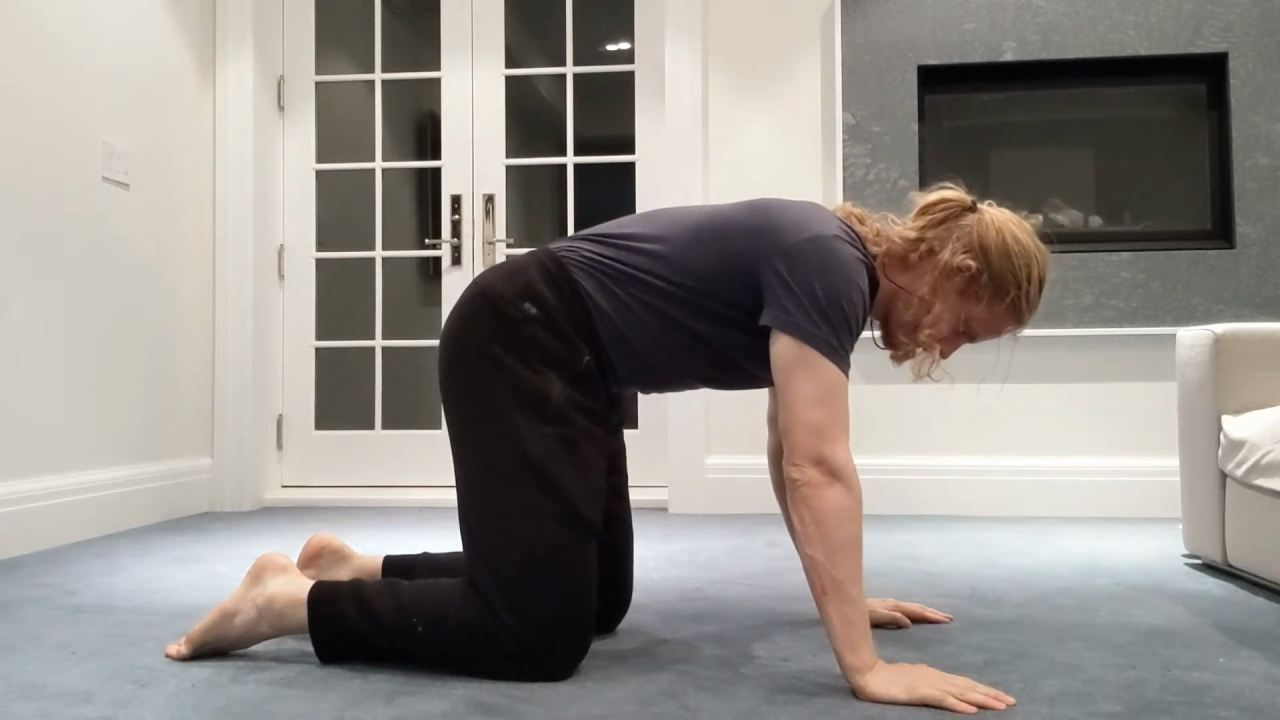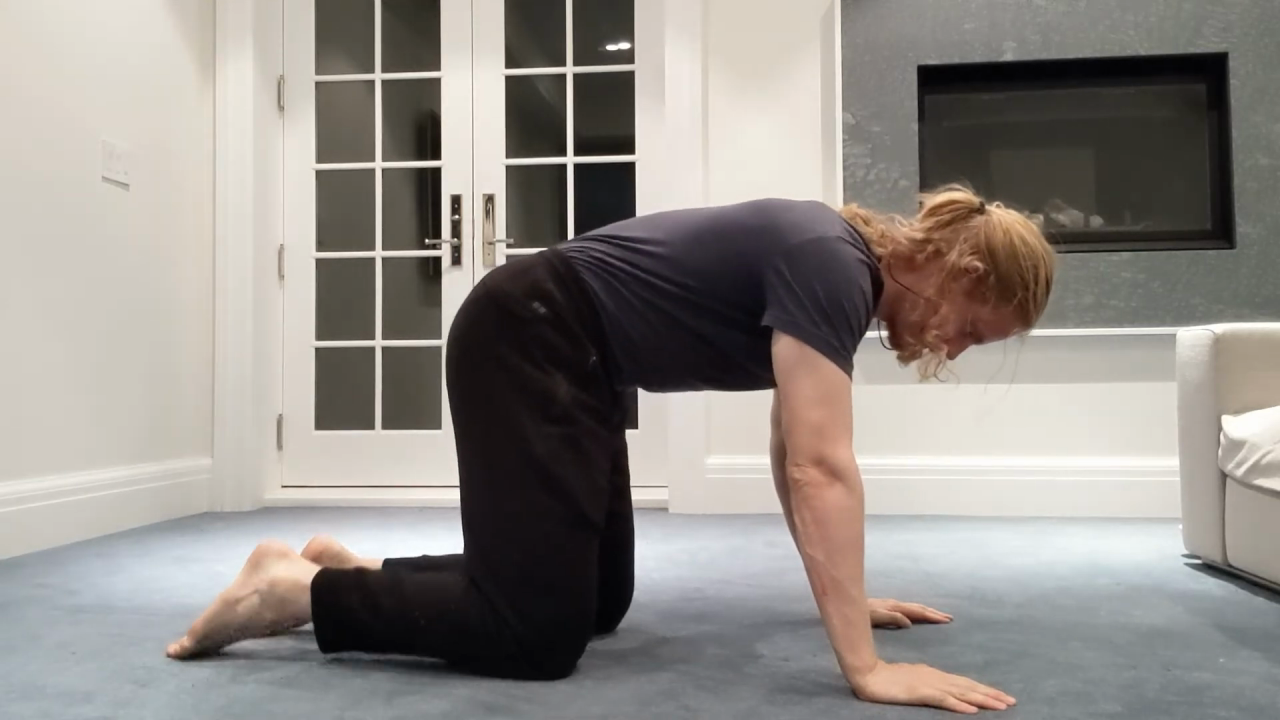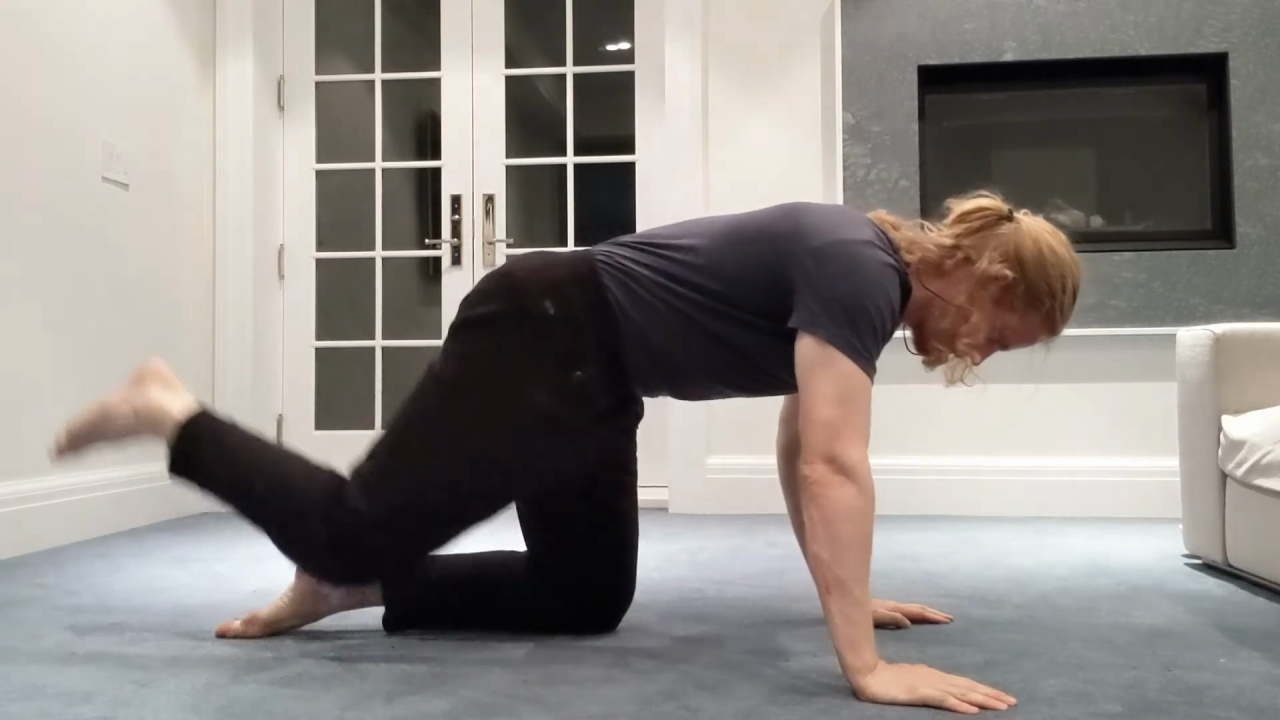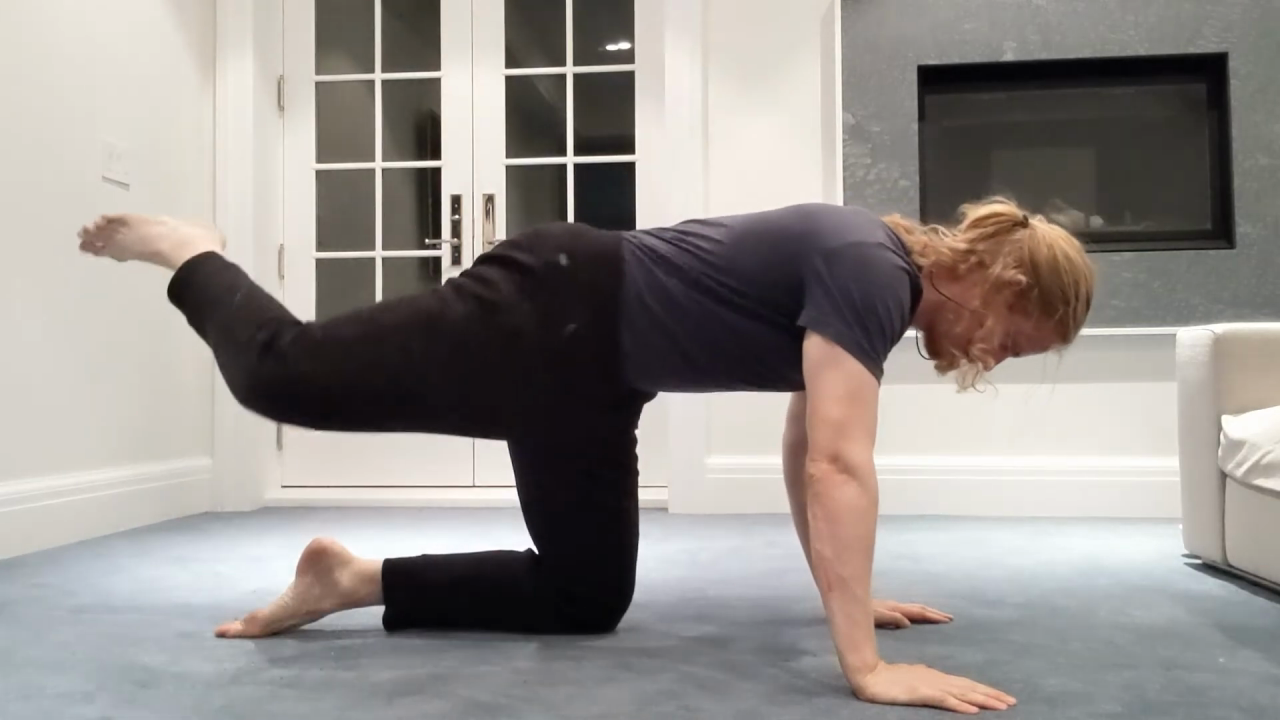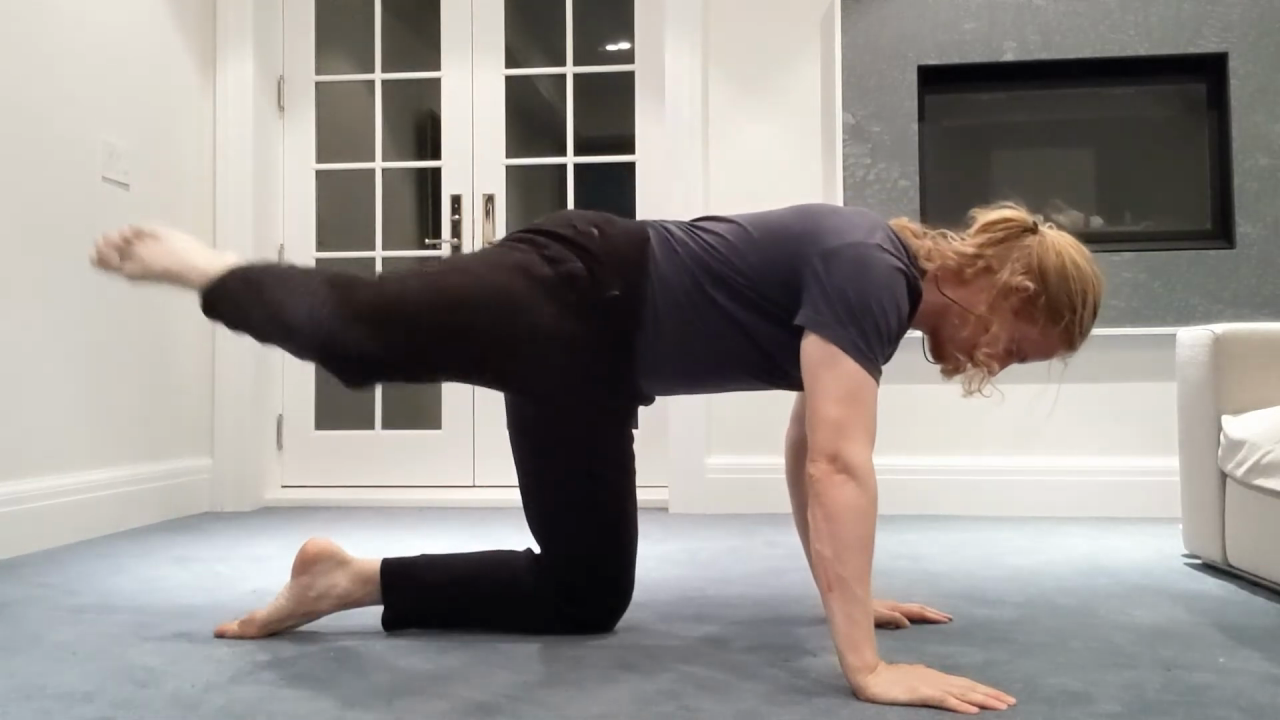
dt=0.5s
person 1, frame 1
left shoulder: (835, 271)
right shoulder: (826, 265)
left elbow: (790, 456)
right elbow: (819, 470)
left wrist: (846, 596)
left hip: (567, 361)
right hip: (519, 344)
left knee: (598, 600)
right knee: (543, 633)
left ankle: (356, 568)
right ankle: (290, 600)
person 1, frame 2
left shoulder: (843, 276)
right shoulder: (829, 266)
left elbow: (792, 454)
right elbow: (821, 469)
left wrist: (842, 594)
left hip: (574, 363)
right hip: (526, 344)
left knee: (596, 602)
right knee: (536, 633)
left ankle: (349, 569)
right ankle: (299, 585)
person 1, frame 3
left shoulder: (858, 273)
right shoulder: (857, 272)
left elbow: (799, 454)
right elbow: (832, 469)
left wrist: (846, 596)
left hip: (585, 375)
right hip: (541, 340)
left knee: (587, 600)
right knee: (362, 527)
left ankle: (342, 579)
right ankle: (169, 418)
person 1, frame 4
left shoulder: (869, 281)
right shoulder: (869, 271)
left elbow: (805, 451)
right elbow: (841, 467)
left wrist: (847, 594)
left hip: (584, 375)
right hip: (548, 317)
left knee: (588, 597)
right knee: (287, 374)
left ankle: (355, 576)
right ankle: (189, 253)
person 1, frame 5
left shoulder: (878, 287)
right shoulder: (866, 272)
left elbow: (808, 451)
right elbow: (839, 466)
left wrist: (848, 593)
left hip: (589, 365)
right hip: (577, 290)
left knee: (587, 595)
right knee: (365, 328)
left ankle: (352, 577)
right ankle: (201, 266)
